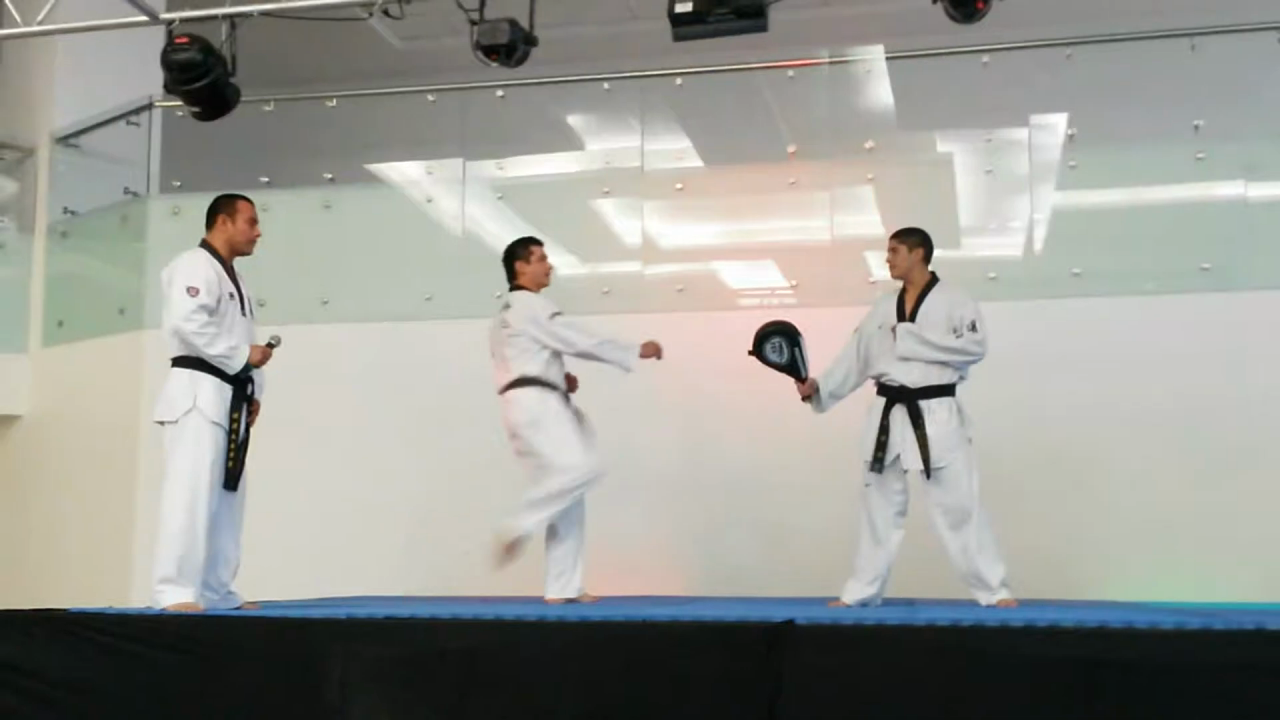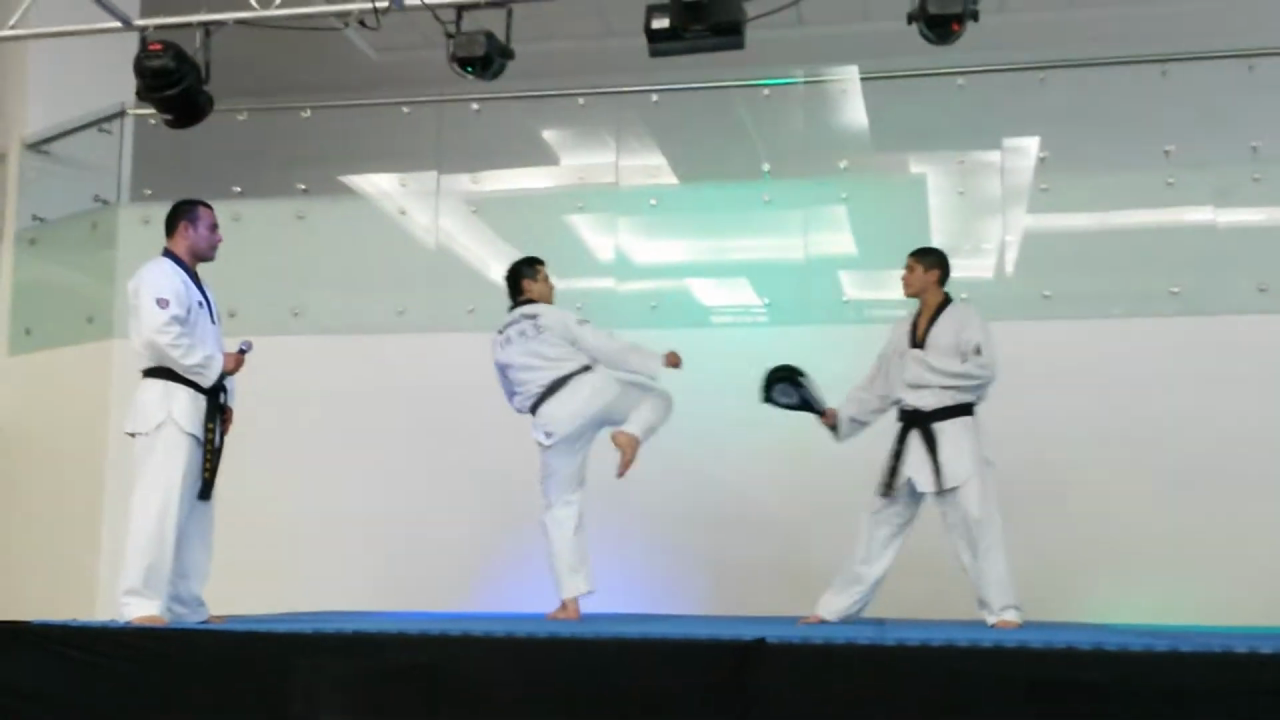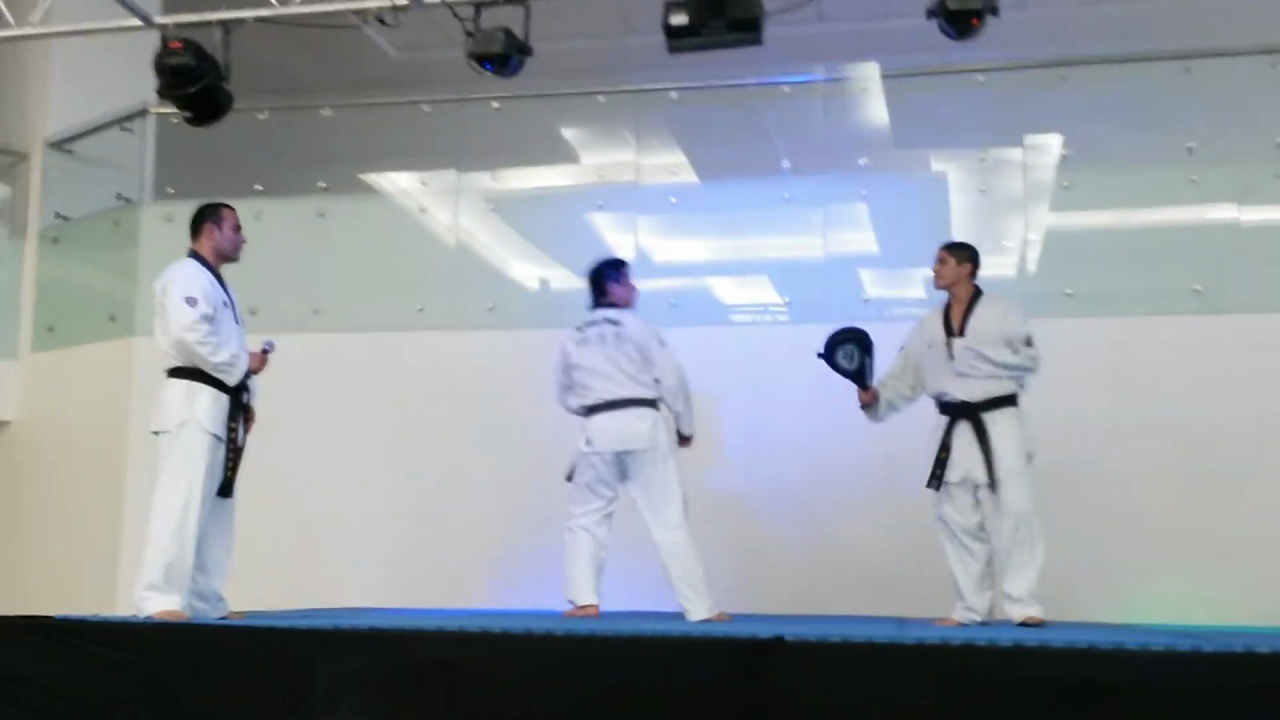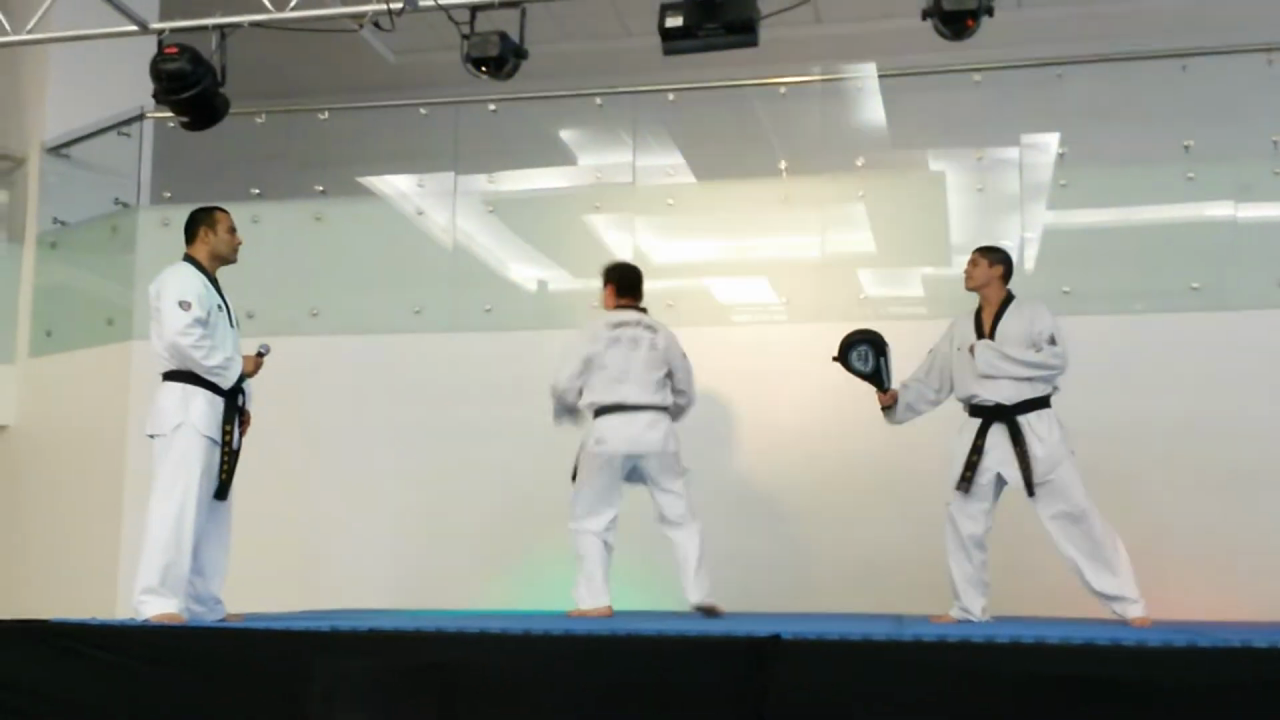
dt=0.5s
person 1, frame 1
left shoulder: (233, 279)
right shoulder: (194, 266)
right elbow: (187, 324)
left wrist: (252, 391)
right wrist: (244, 356)
left hip: (228, 399)
right hip: (198, 394)
left knee: (225, 496)
right knee: (191, 492)
left ankle: (216, 591)
right ankle: (175, 591)
person 1, frame 2
left shoulder: (195, 285)
right shoulder: (159, 275)
right elbow: (161, 336)
left wrist: (223, 399)
right wrist: (218, 365)
left hip: (197, 409)
right hip: (170, 405)
left knee: (194, 507)
right knee: (161, 502)
left ankle: (184, 605)
right ankle: (141, 603)
person 1, frame 3
left shoulder: (217, 286)
right shoulder: (187, 275)
right elbow: (188, 335)
left wrist: (244, 398)
right wrist: (243, 364)
left hip: (218, 406)
right hip: (193, 403)
left knee: (215, 505)
right knee: (182, 499)
left ankle: (204, 600)
right ankle: (159, 598)
person 1, frame 4
left shoulder: (211, 290)
right shoulder: (181, 279)
right elbow: (182, 339)
left wrist: (239, 402)
right wrist: (238, 368)
left hip: (214, 409)
right hip: (188, 406)
left knee: (212, 509)
right knee: (178, 503)
left ankle: (202, 603)
right ankle: (157, 602)
person 2, frame 1
left shoulder: (953, 299)
right shoulder: (883, 309)
left elbow: (975, 346)
right elbow: (855, 359)
left wrist: (914, 341)
right wrist: (819, 387)
left hip: (936, 413)
right hip: (889, 414)
left knee: (958, 504)
right knee: (880, 504)
left ankle: (994, 590)
right ankle: (862, 590)
person 2, frame 2
left shoulder: (965, 319)
right shoulder: (904, 329)
left elbow: (982, 370)
right elbow: (877, 385)
left wrist: (922, 366)
right wrist: (840, 417)
left hip: (952, 434)
right hip: (911, 436)
left knee: (976, 521)
right knee: (883, 523)
left ankle: (1001, 609)
right ankle: (837, 606)
person 2, frame 3
left shoulder: (1001, 311)
right shoulder: (930, 325)
left elbow: (1027, 359)
right elbow: (905, 379)
left wrist: (968, 355)
right wrist: (875, 396)
left hip: (998, 422)
right hip: (953, 428)
left knee: (1013, 512)
right knee: (957, 519)
left ankle: (1022, 604)
right ankle: (972, 607)
person 2, frame 4
left shoulder: (1032, 314)
right shoulder: (960, 329)
left elbow: (1055, 360)
right elbow: (930, 382)
left wrist: (989, 354)
right wrist: (897, 399)
left hip: (1033, 426)
right hip: (984, 432)
left knee: (1072, 512)
right knee: (964, 517)
left ankle: (1128, 605)
right ankle: (968, 607)
person 3, frame 1
left shoulder: (506, 317)
right shoulder: (529, 304)
right elbow: (579, 340)
left wrist: (558, 380)
right wrist: (636, 351)
left hip: (531, 405)
right hip: (534, 404)
left knee: (567, 497)
right knee: (576, 471)
left ankle: (563, 588)
right ankle: (518, 529)
person 3, frame 2
left shoulder: (501, 341)
right shoulder: (552, 315)
left elbow: (516, 398)
right elbow: (603, 345)
right wrist: (658, 360)
left hip: (554, 418)
right hip: (592, 390)
left knee: (561, 508)
right knee: (654, 400)
left ankle: (569, 601)
right ankle: (630, 435)
person 3, frame 3
left shoulder: (573, 338)
right shoulder: (638, 327)
left elbow: (567, 398)
right elbow: (672, 380)
right wrist: (685, 426)
left hip: (599, 431)
right hip: (644, 426)
left knee: (586, 519)
right knee: (668, 523)
left ankle: (584, 601)
right ankle: (700, 608)
person 3, frame 4
left shoulder: (593, 335)
right shoulder: (663, 335)
left elbow: (564, 389)
right elbow: (684, 393)
left wrist: (566, 412)
left hip: (609, 433)
right hip: (655, 432)
left knee: (590, 521)
right knee: (680, 519)
left ankle: (595, 602)
right ankle: (699, 595)
